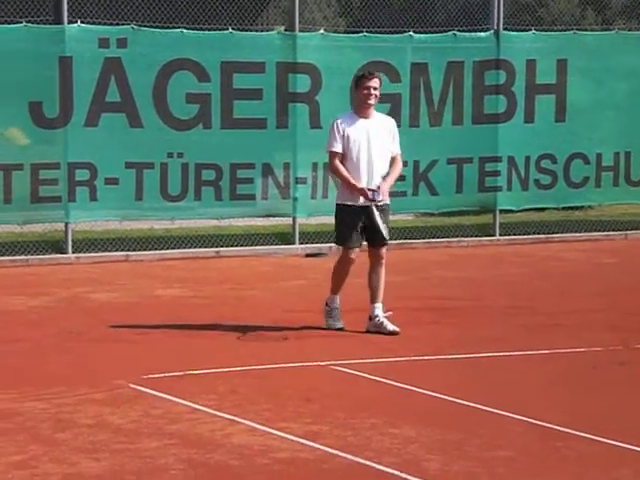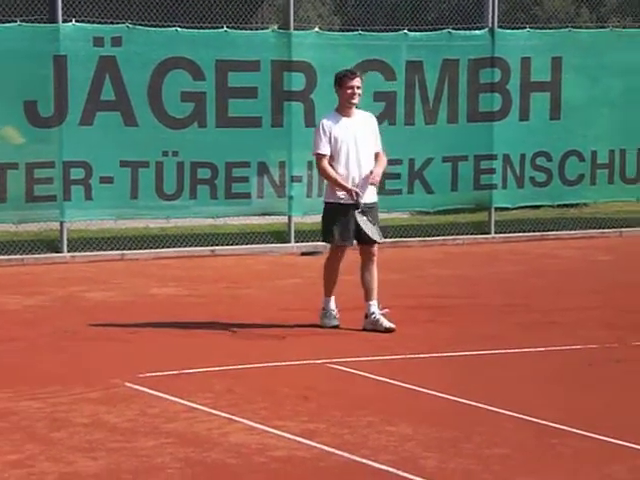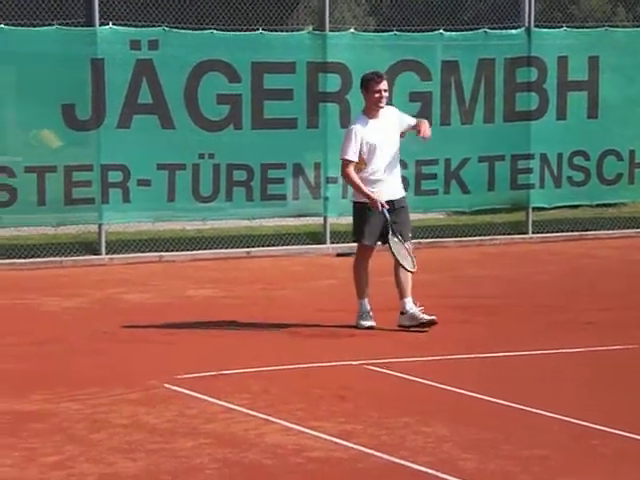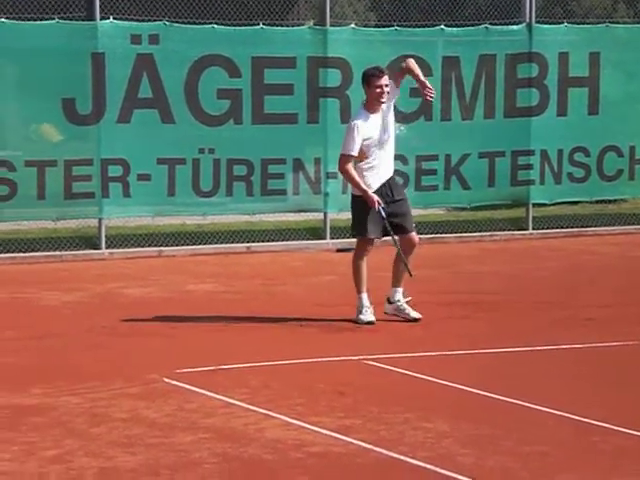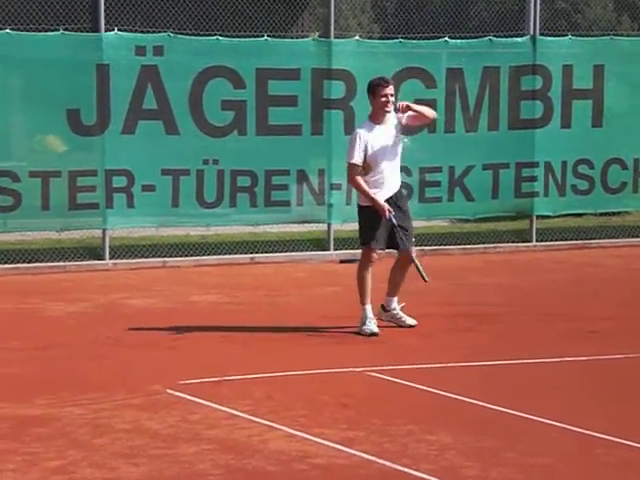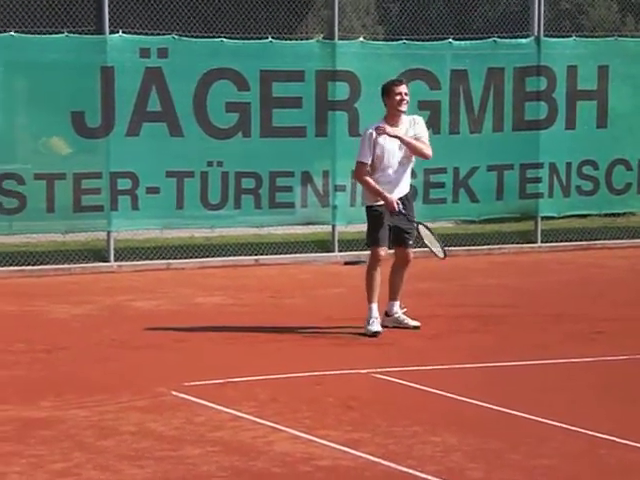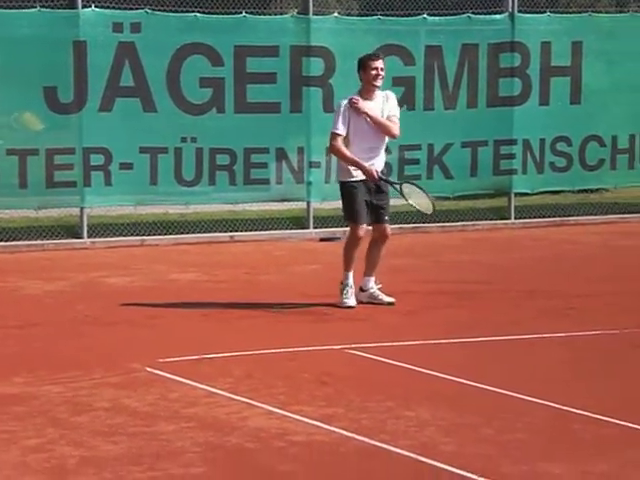
dt=0.2s
person 1, frame 1
left shoulder: (388, 123)
right shoulder: (341, 123)
left elbow: (397, 161)
right elbow: (334, 163)
left wrist: (386, 184)
right wrist: (357, 188)
left hip: (379, 203)
right hip: (349, 202)
left knee: (379, 257)
right knee: (349, 256)
left ankle: (376, 316)
right ankle: (332, 303)
person 1, frame 2
left shoulder: (369, 120)
right shoulder: (326, 124)
left elbow: (380, 156)
right elbow: (322, 165)
left wrist: (377, 171)
right wrist: (345, 187)
left hip: (368, 200)
right hip: (338, 201)
left knee: (370, 254)
right knee: (337, 253)
left ankle: (372, 313)
right ankle: (328, 307)
person 1, frame 3
left shoulder: (394, 115)
right shoulder: (356, 129)
left elbow: (416, 124)
right elbow: (347, 170)
left wrist: (422, 124)
right wrist: (369, 196)
left hip: (396, 196)
right hip: (368, 200)
right knee: (364, 252)
left ankle: (408, 310)
right ankle: (364, 310)
person 1, frame 4
left shoulder: (388, 101)
right shoulder: (358, 124)
left elbow: (407, 64)
right elbow: (345, 165)
left wrist: (422, 81)
right wrist: (366, 193)
left hip: (390, 184)
right hip: (367, 192)
left knee: (411, 241)
right knee: (364, 246)
left ankle: (395, 300)
right ankle: (364, 305)
person 1, frame 5
left shoulder: (398, 117)
right shoulder: (361, 134)
left elbow: (431, 117)
right elbow: (353, 175)
left wrist: (412, 107)
right wrist: (376, 202)
left hip: (396, 196)
right hip: (372, 202)
left knee: (407, 255)
right knee: (369, 257)
left ankle: (389, 307)
right ankle: (367, 316)
person 1, frame 6
left shoulder: (414, 123)
right shoulder: (372, 133)
left elbow: (427, 153)
right elbow: (360, 173)
left wrist: (399, 135)
right wrist: (384, 196)
left hip: (403, 198)
right hip: (378, 202)
left knee: (405, 257)
right knee: (377, 256)
left ankle: (392, 311)
right ankle: (373, 316)
person 1, frame 7
left shoulder: (388, 99)
right shoulder: (346, 105)
left elbow: (395, 132)
right elbow: (334, 145)
left wrist: (367, 111)
right wrist: (362, 166)
left hip: (377, 175)
right hip: (352, 177)
left knee: (382, 233)
right knee: (358, 232)
left ankle: (367, 287)
right ankle: (347, 284)
